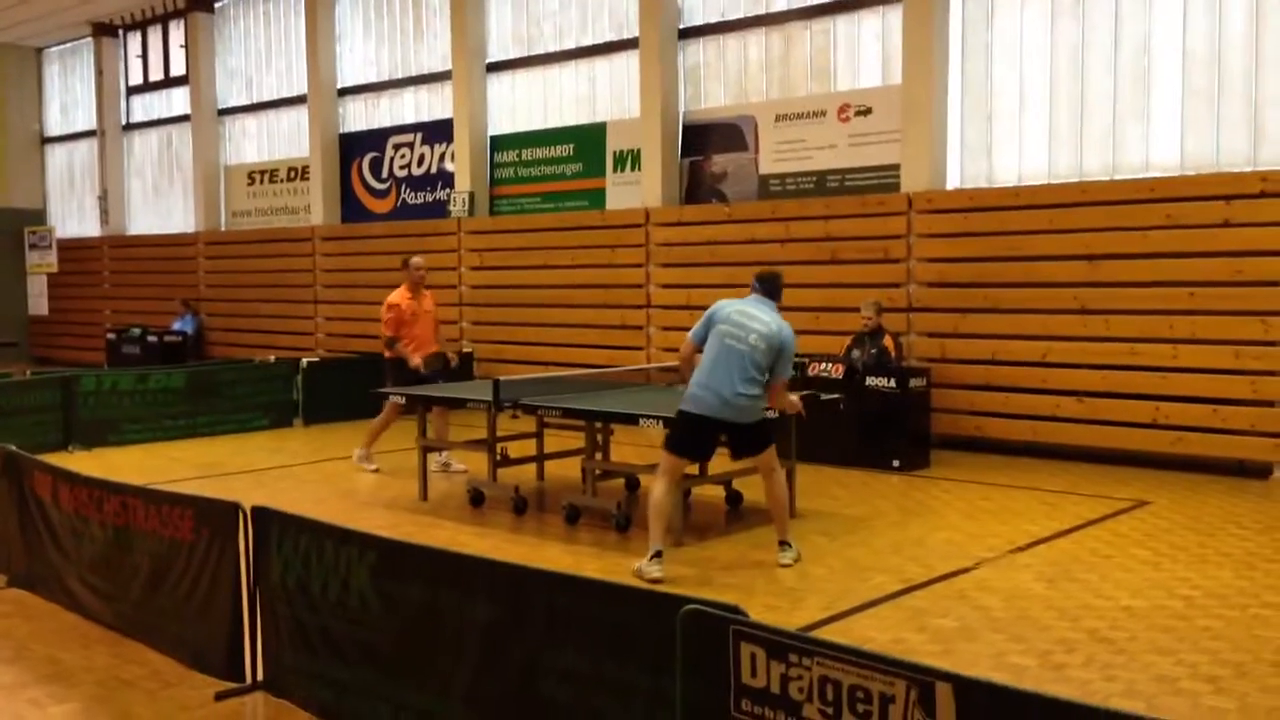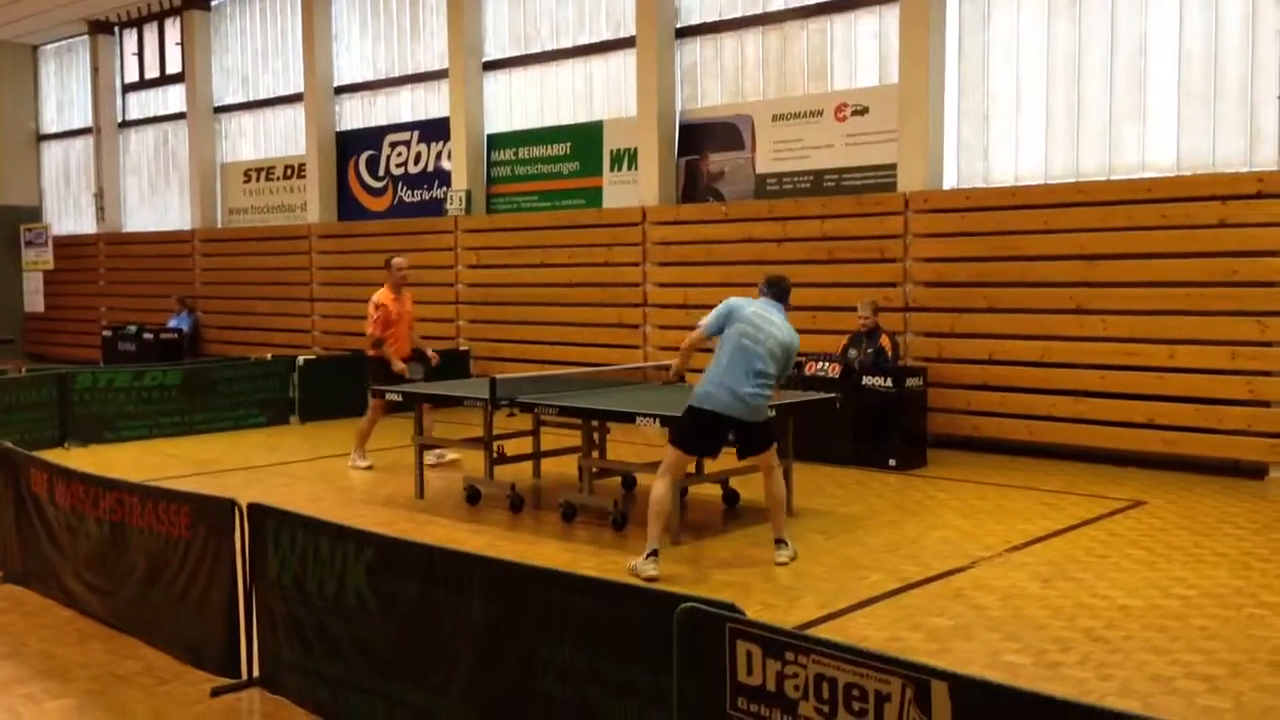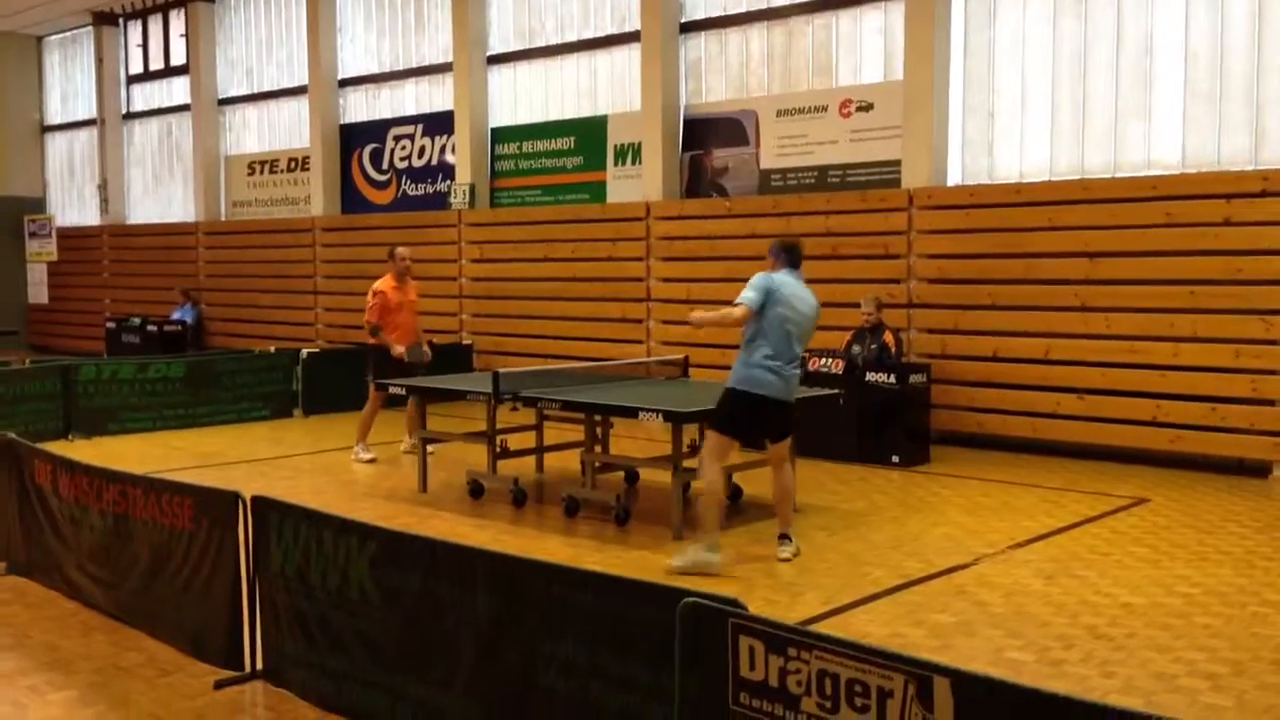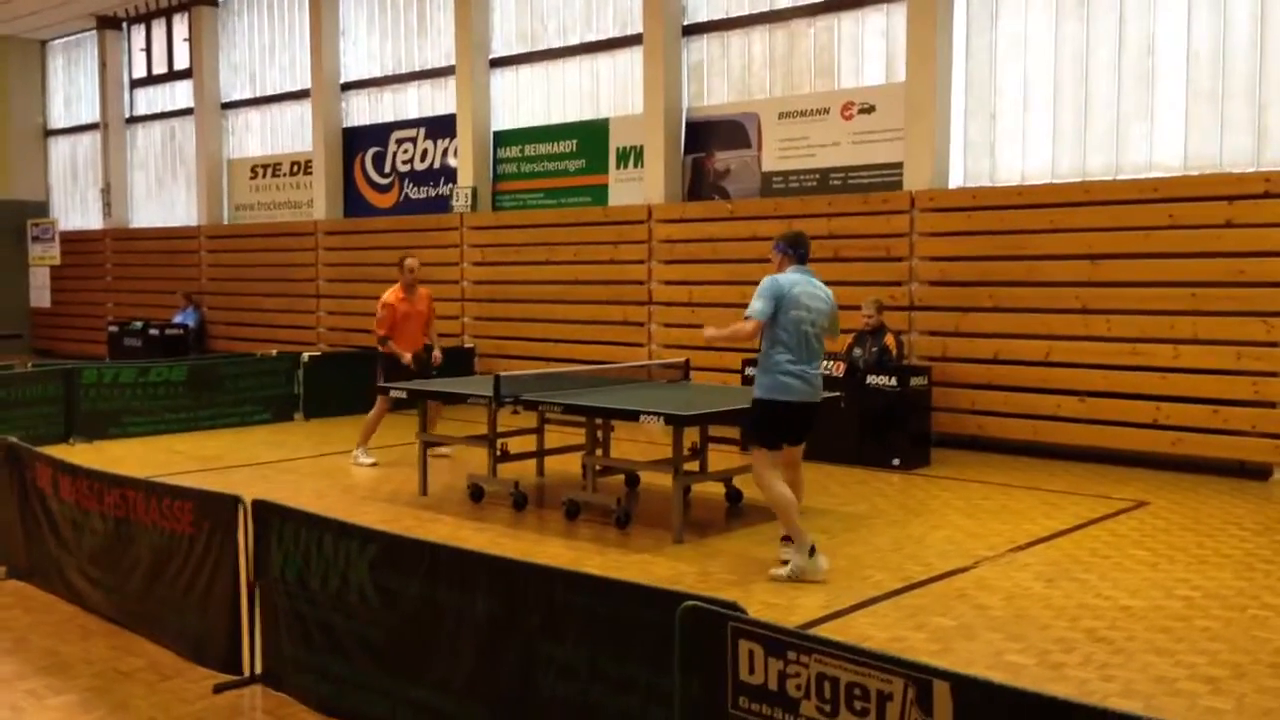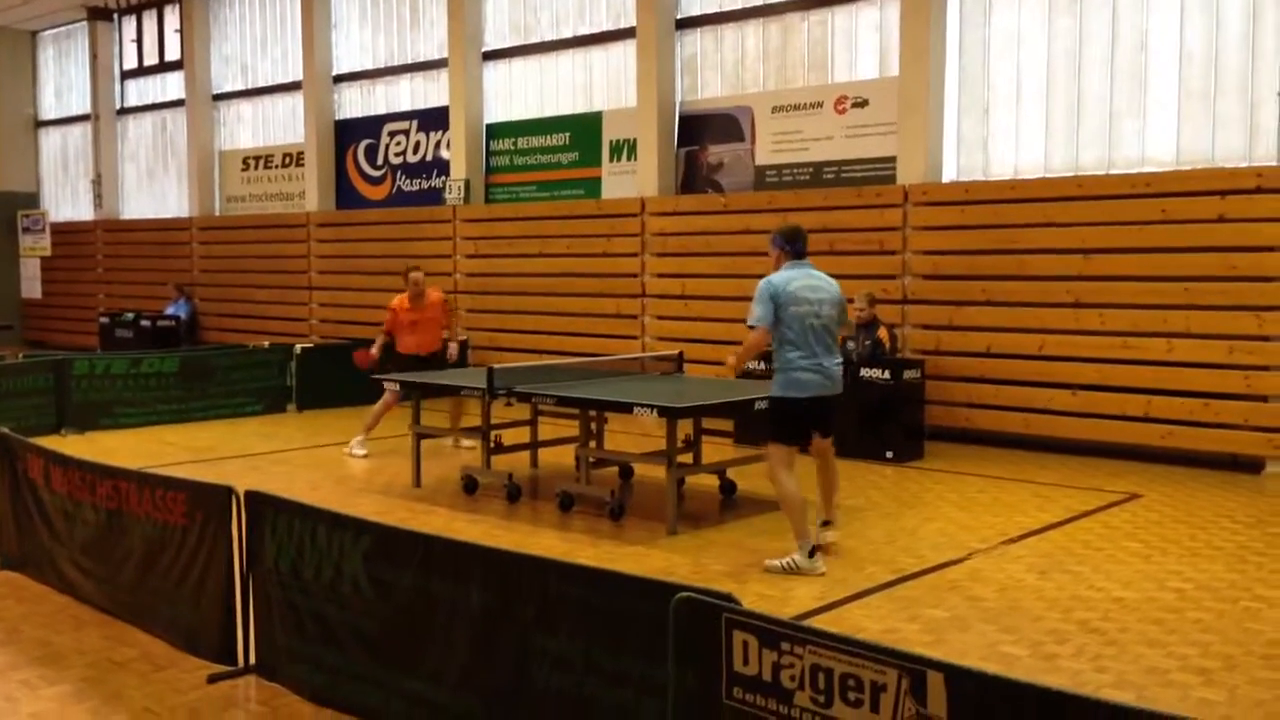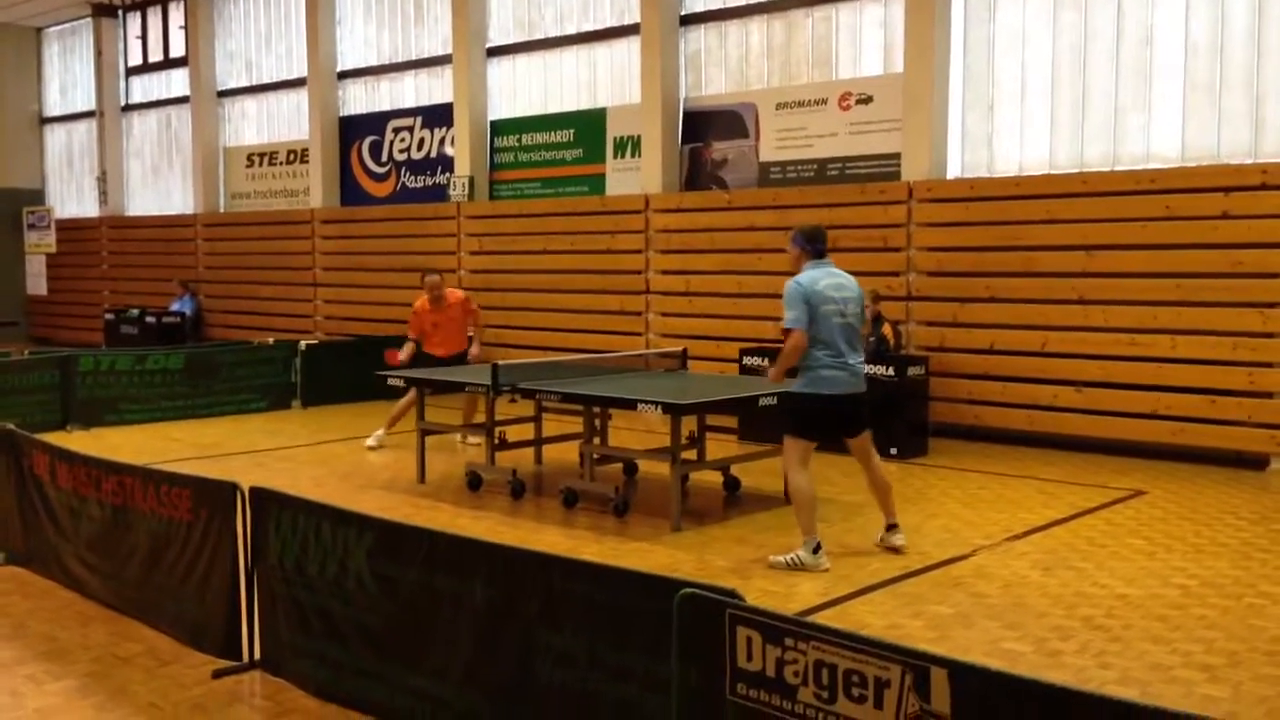
dt=0.2s
person 1, frame 1
left shoulder: (722, 307)
right shoulder: (783, 332)
left elbow: (686, 354)
right elbow: (775, 395)
left wrist: (692, 380)
right wrist: (791, 403)
left hip: (698, 405)
right hip: (744, 411)
left knee: (665, 477)
right knee: (772, 471)
left ankle: (655, 558)
right ankle: (785, 547)
person 1, frame 2
left shoulder: (736, 306)
right shoulder: (790, 336)
left elbow: (693, 341)
left wrist: (680, 364)
left hip: (710, 403)
right hip: (752, 410)
left knee: (667, 475)
right knee: (772, 469)
left ankle: (649, 557)
right ankle: (782, 545)
person 1, frame 3
left shoulder: (767, 281)
right shoulder: (812, 302)
left elbow: (739, 315)
left wrist: (702, 319)
left hip: (748, 385)
right hip: (783, 391)
left knee: (711, 460)
right knee: (781, 463)
left ankle: (708, 548)
right ankle: (785, 540)
person 1, frame 4
left shoulder: (774, 285)
right shoulder: (826, 294)
left elbow: (750, 330)
left wrist: (716, 334)
left hip: (775, 391)
right hip: (809, 391)
left knee: (766, 472)
right knee: (791, 465)
left ankle: (807, 554)
right ankle: (791, 540)
person 1, frame 5
left shoulder: (772, 285)
right shoulder: (832, 286)
left elbow: (758, 340)
right elbow: (841, 331)
left wrist: (736, 362)
left hip: (792, 388)
right hip: (829, 384)
left knee: (780, 468)
right knee: (824, 454)
left ankle: (807, 553)
right ankle: (826, 524)
person 1, frame 6
left shoulder: (798, 285)
right shoulder: (850, 283)
left elbow: (797, 343)
left wrist: (778, 371)
left hip: (816, 387)
right hip: (853, 384)
left knee: (794, 464)
right knee: (867, 457)
left ankle: (812, 550)
right ankle: (893, 529)
person 2, frame 1
left shoulder: (428, 297)
right shoulder: (395, 301)
right elbow: (388, 338)
left wrist: (446, 351)
right wrist: (410, 358)
left hip: (428, 362)
right hip: (400, 364)
left knee: (440, 406)
right knee: (391, 412)
left ankle: (441, 458)
right ankle: (363, 452)
person 2, frame 2
left shoulder: (406, 297)
right shoulder: (379, 301)
right elbow: (375, 338)
left wrist: (426, 350)
right wrist: (393, 361)
left hip: (406, 359)
right hip: (382, 362)
right knee: (376, 410)
left ankle: (433, 452)
right ankle: (357, 454)
person 2, frame 3
left shoulder: (412, 287)
right shoulder: (380, 289)
right elbow: (371, 325)
left wrist: (423, 343)
right wrist: (392, 346)
left hip: (408, 350)
right hip: (383, 351)
left knee: (417, 395)
right knee: (376, 400)
left ankle: (411, 441)
right ankle: (360, 446)
person 2, frame 4
left shoulder: (425, 295)
right shoulder: (389, 300)
left elbow: (429, 324)
right elbow: (380, 336)
left wrist: (436, 347)
right wrist: (400, 355)
left hip: (416, 356)
right hip: (393, 359)
left knee: (434, 399)
right knee: (383, 406)
right ankle: (360, 450)
person 2, frame 5
left shoulder: (439, 299)
right shoulder: (397, 306)
left elbow: (450, 322)
right elbow: (387, 331)
left wrist: (453, 343)
right wrist: (377, 347)
left hip: (435, 355)
right hip: (406, 358)
left knee: (457, 393)
right knee: (389, 399)
left ankle: (456, 437)
right ankle: (358, 441)
person 2, frame 6
left shoulder: (461, 299)
right shoulder: (419, 308)
left elbow: (477, 322)
right elbow: (414, 338)
left wrist: (475, 345)
right wrist: (406, 353)
left hip: (460, 355)
right hip: (432, 357)
left knee: (474, 391)
right knee: (413, 397)
left ankle: (464, 433)
right ankle: (382, 433)
